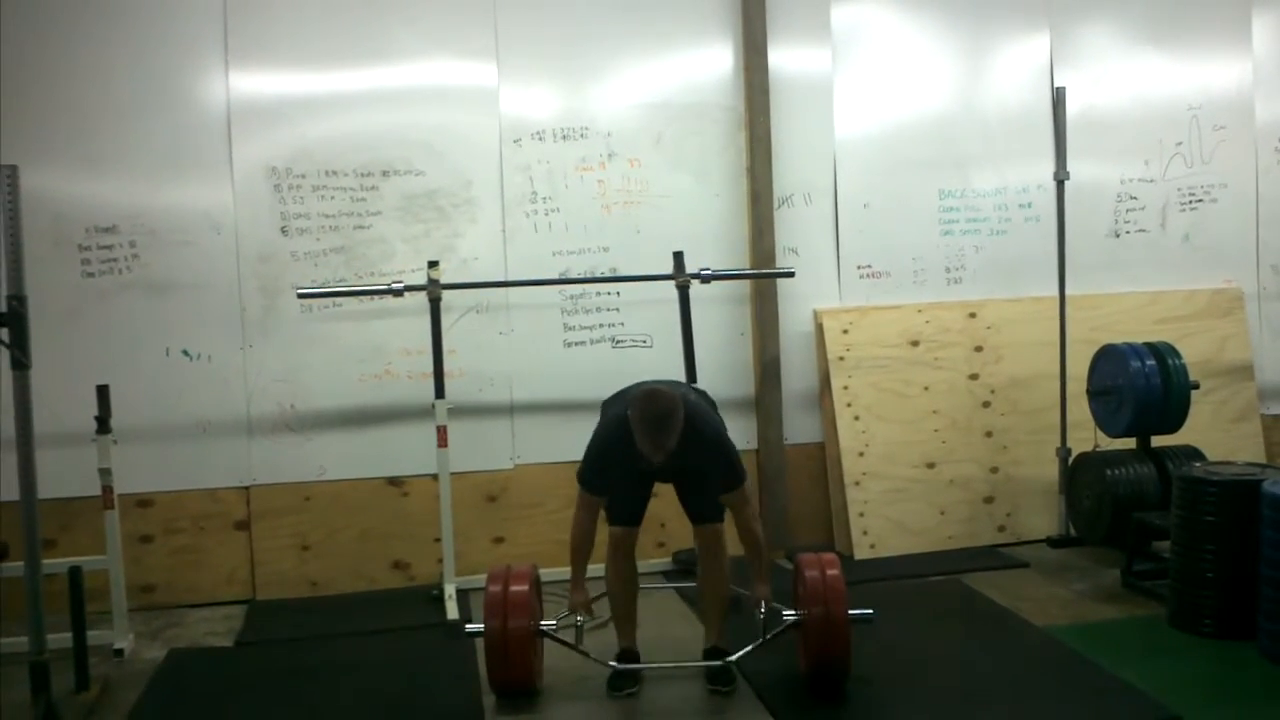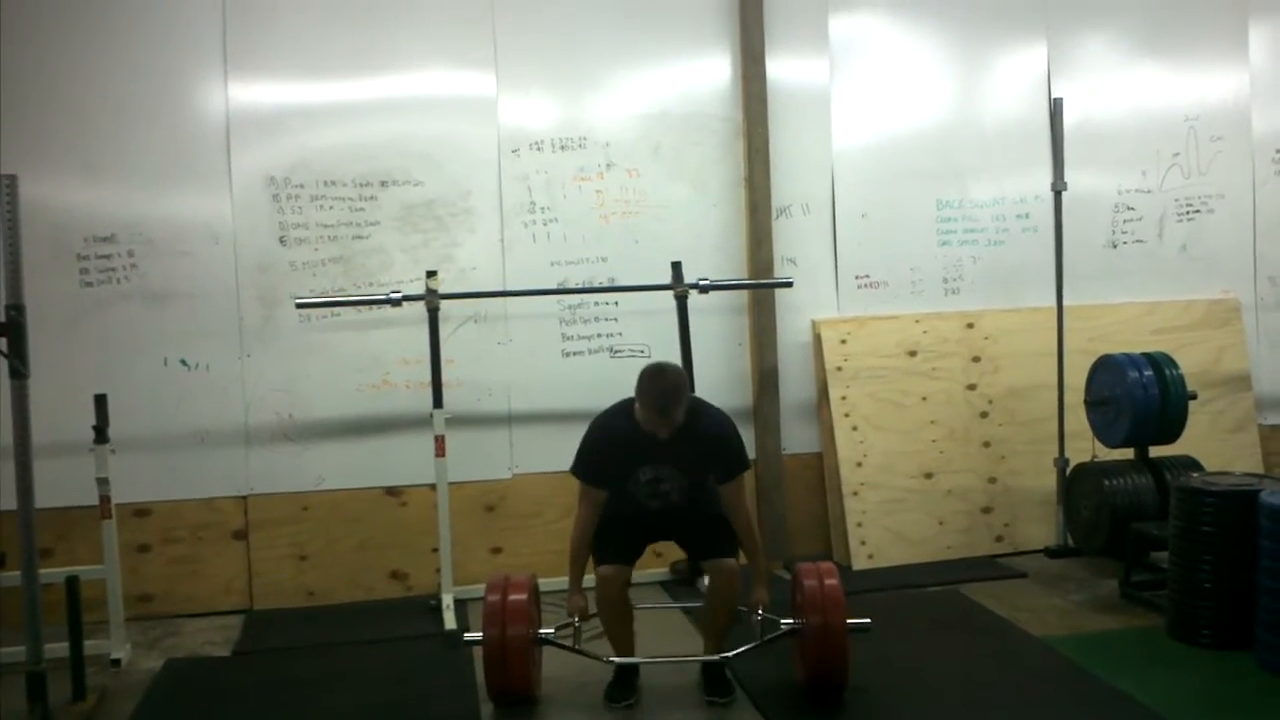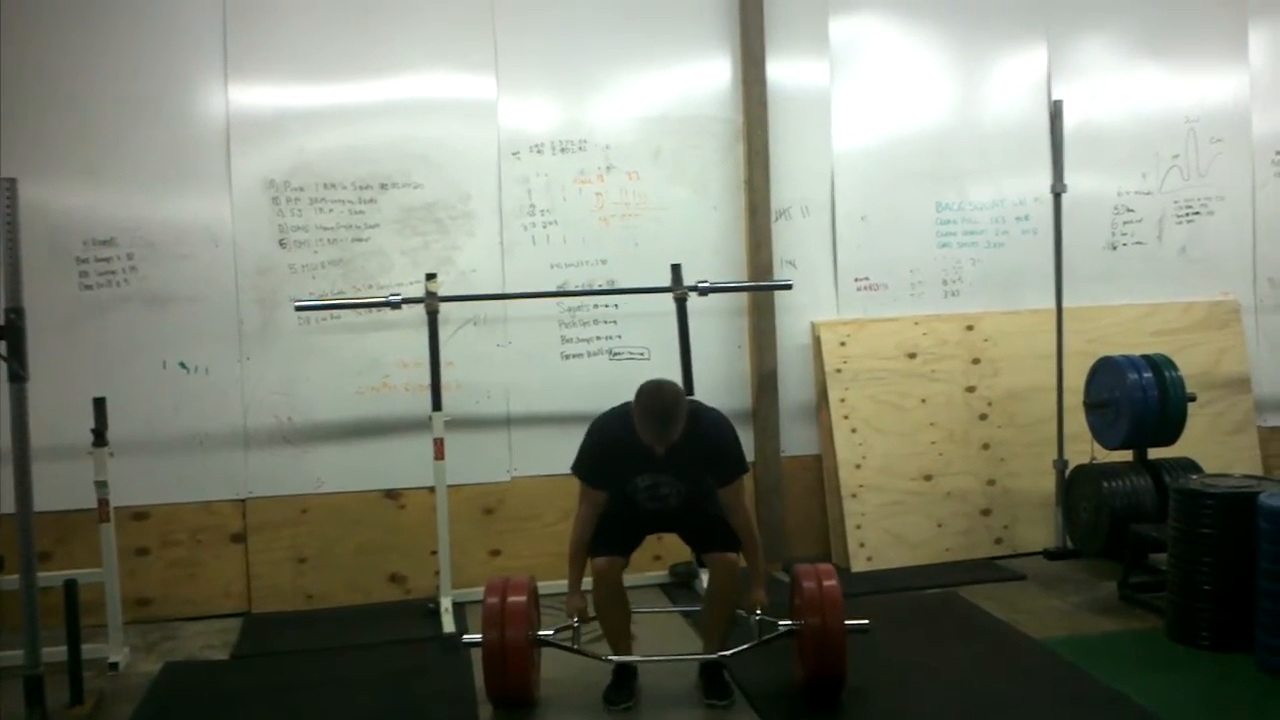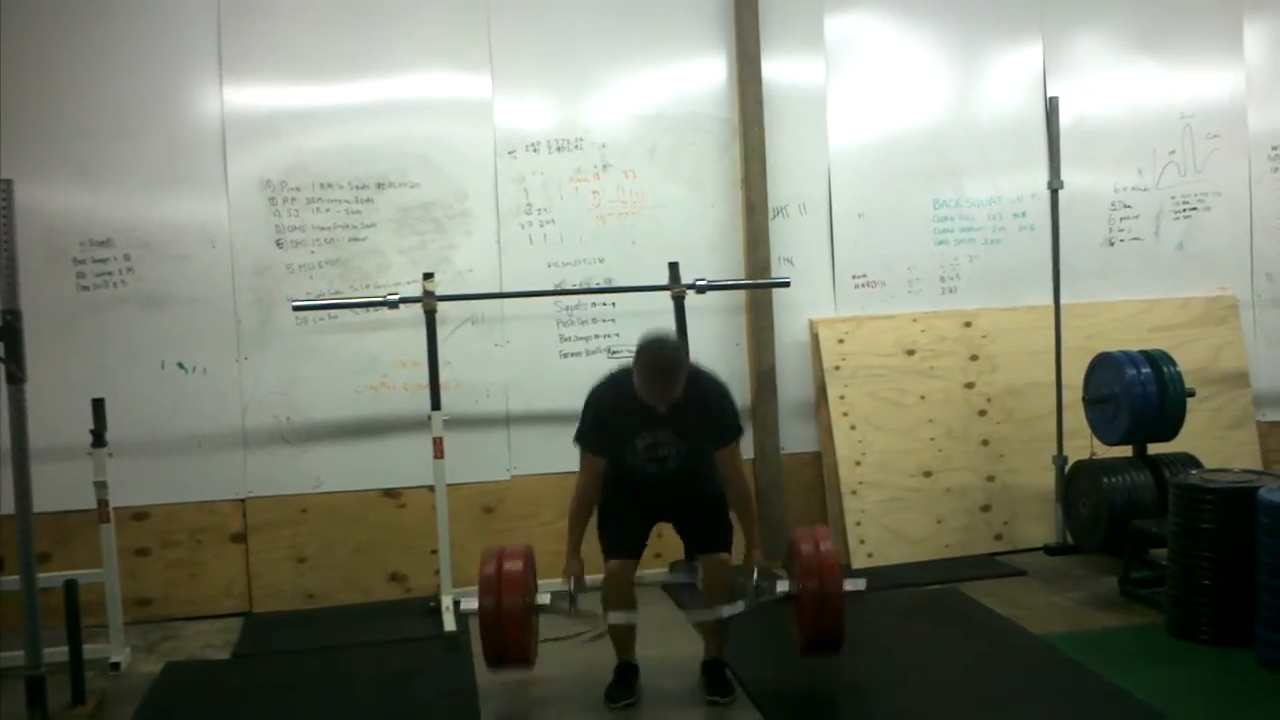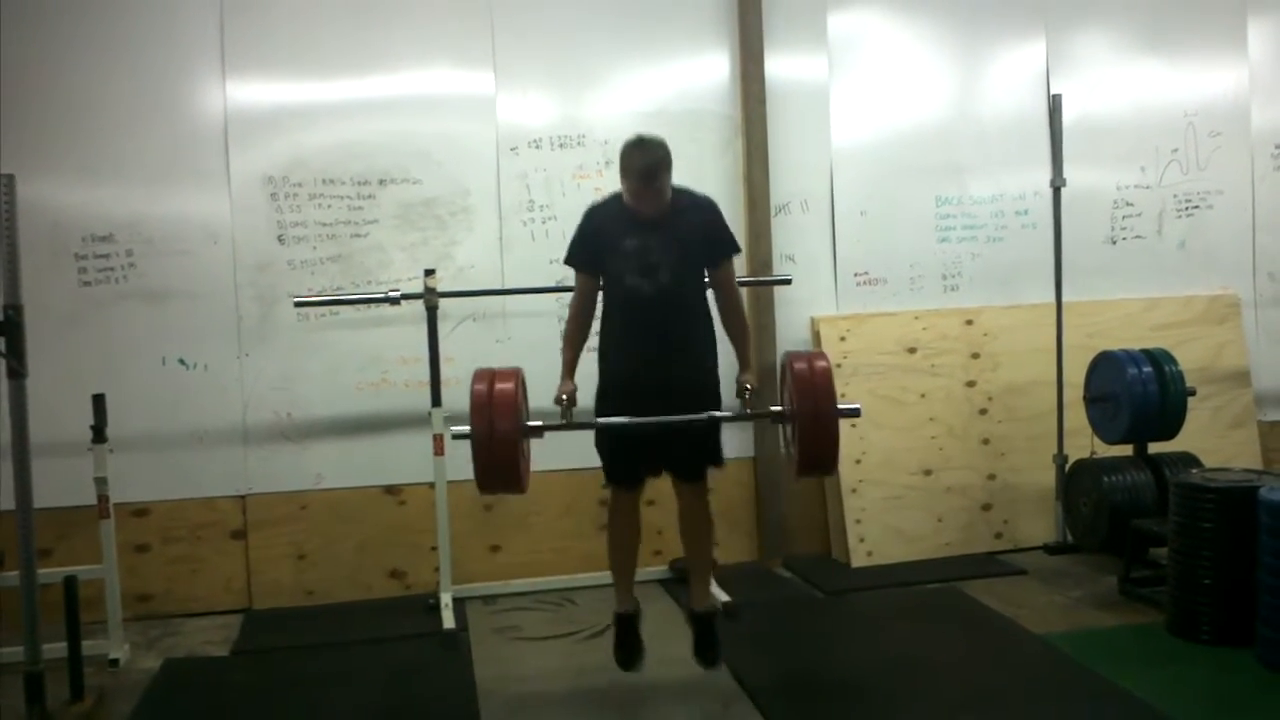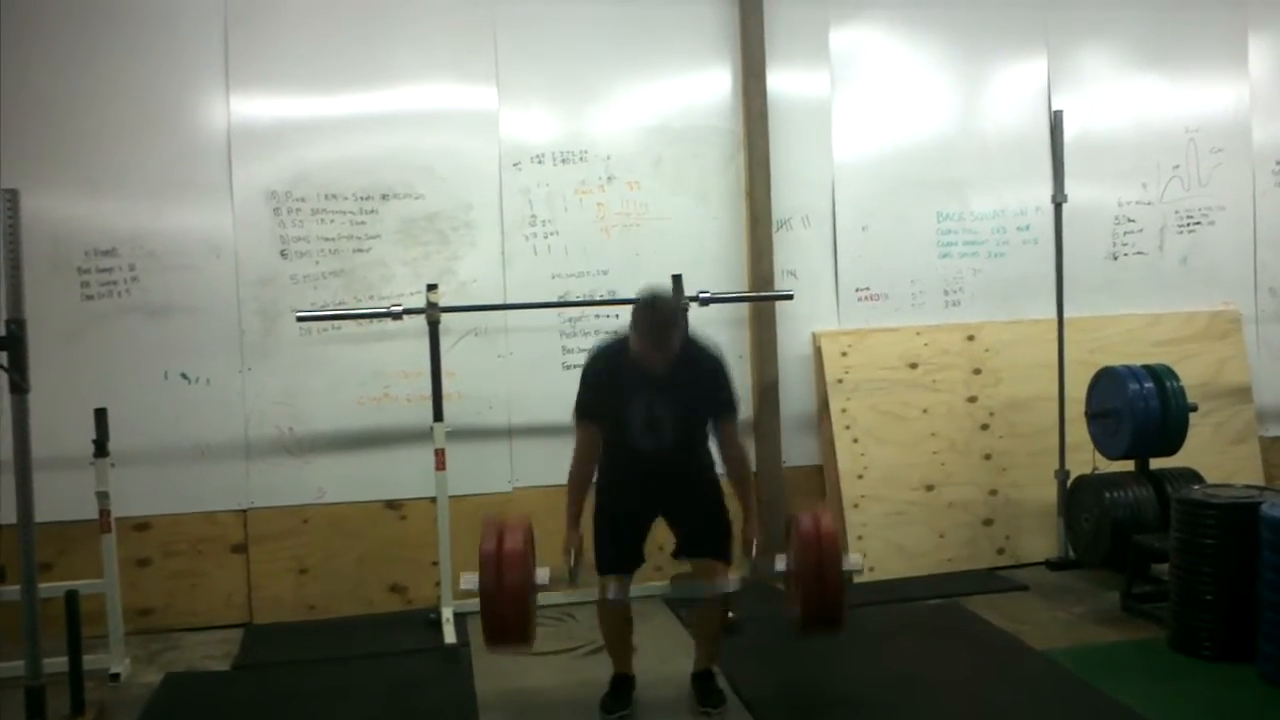
dt=0.4s
person 1, frame 1
left shoulder: (708, 434)
right shoulder: (609, 437)
left elbow: (743, 510)
right elbow: (587, 512)
left wrist: (761, 579)
right wrist: (577, 586)
left hip: (695, 462)
right hip: (628, 465)
left knee: (712, 538)
right knee: (620, 540)
left ankle: (714, 650)
right ankle: (627, 654)
person 1, frame 2
left shoulder: (715, 427)
right shoulder: (606, 431)
left elbow: (736, 505)
right elbow: (589, 508)
left wrist: (759, 580)
right wrist: (575, 588)
left hip: (696, 506)
right hip: (626, 511)
left knee: (727, 569)
right knee: (609, 577)
left ankle: (713, 663)
right ankle: (625, 666)
person 1, frame 3
left shoulder: (714, 430)
right shoulder: (606, 433)
left elbow: (736, 507)
right elbow: (588, 511)
left wrist: (758, 582)
right wrist: (575, 589)
left hip: (695, 501)
right hip: (627, 505)
left knee: (727, 562)
right knee: (604, 567)
left ankle: (711, 665)
right ankle: (624, 667)
person 1, frame 4
left shoulder: (711, 395)
right shoulder: (605, 400)
left elbow: (733, 473)
right elbow: (590, 480)
left wrist: (754, 545)
right wrist: (572, 556)
left hip: (695, 490)
right hip: (628, 494)
left knee: (721, 566)
right knee: (617, 572)
left ankle: (713, 664)
right ankle: (626, 666)
person 1, frame 5
left shoulder: (702, 215)
right shoulder: (599, 221)
left elbow: (727, 292)
right elbow: (583, 300)
left wrist: (745, 366)
right wrist: (568, 374)
left hip: (691, 376)
right hip: (622, 380)
left knee: (692, 489)
right knee: (625, 494)
left ankle: (703, 607)
right ankle: (626, 611)
person 1, frame 6
left shoulder: (706, 366)
right shoulder: (604, 367)
left elbow: (732, 443)
right elbow: (587, 450)
left wrist: (750, 518)
right wrist: (572, 529)
left hip: (689, 481)
right hip: (624, 482)
left knee: (712, 576)
right knee: (613, 582)
left ankle: (704, 672)
right ankle: (622, 676)
